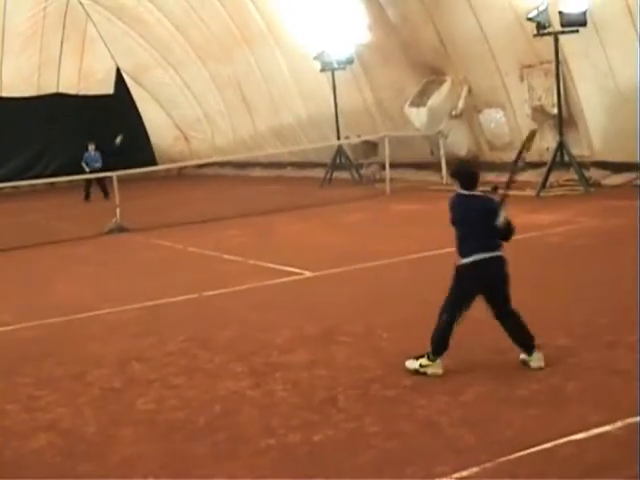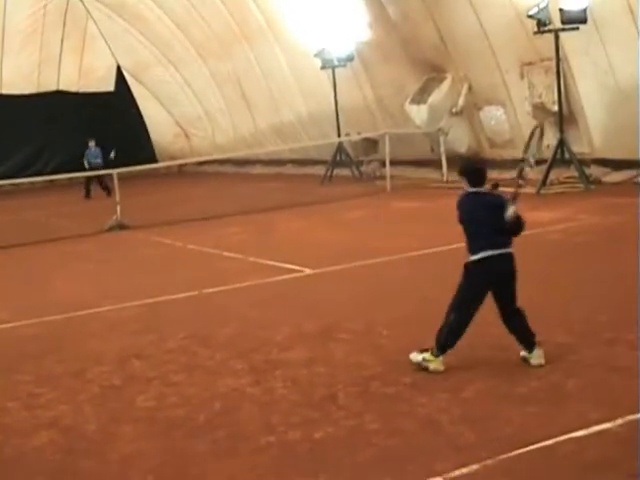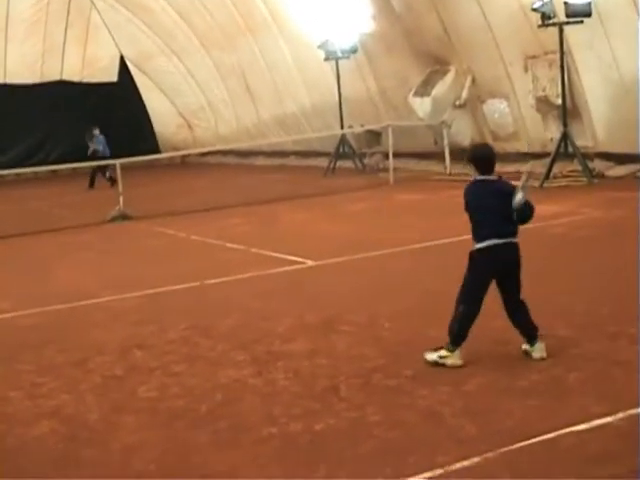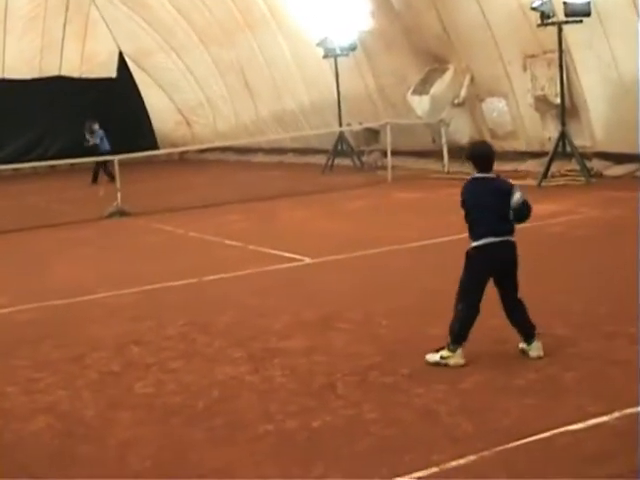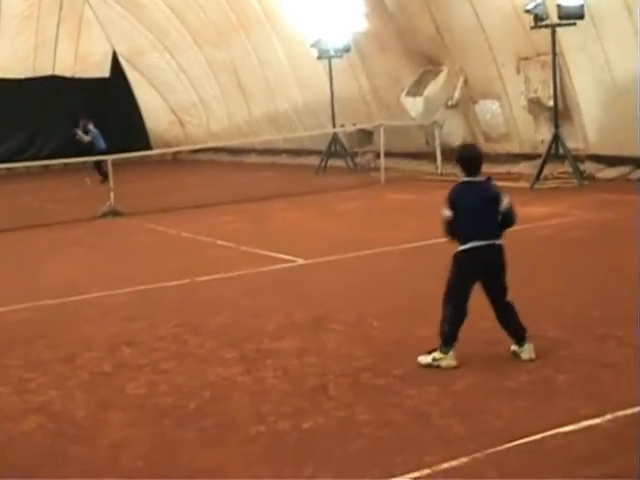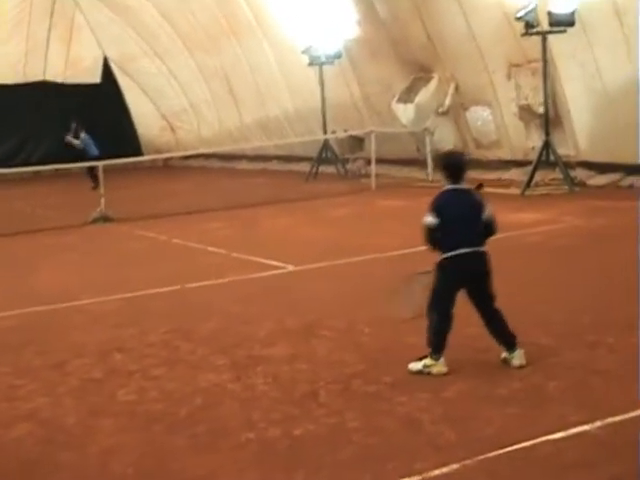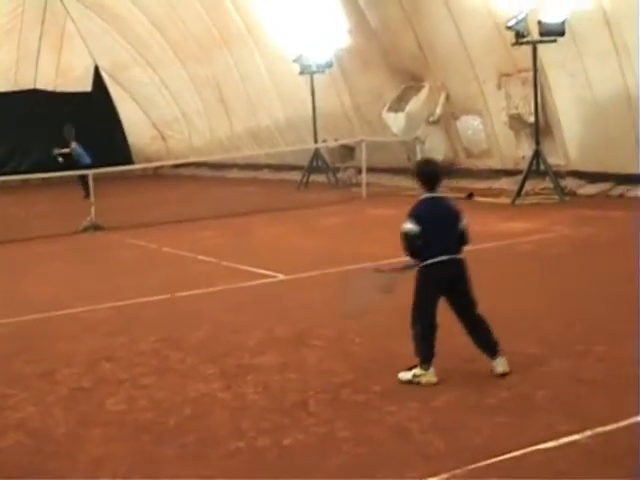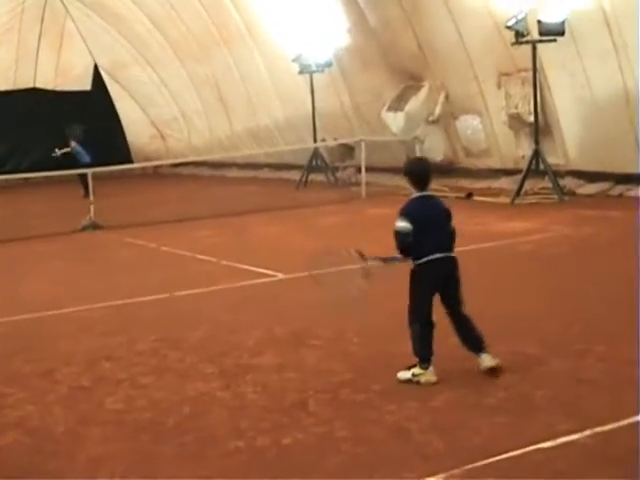
dt=0.1s
person 1, frame 1
left shoulder: (455, 203)
right shoulder: (490, 204)
right elbow: (506, 233)
left hip: (471, 266)
right hip: (496, 263)
left knee: (449, 312)
right knee: (504, 311)
left ankle: (432, 360)
right ankle: (532, 353)
person 1, frame 2
left shoulder: (463, 202)
right shoulder: (498, 200)
right elbow: (516, 227)
right wrist: (499, 228)
left hip: (480, 264)
right hip: (505, 260)
left knee: (459, 310)
right knee: (510, 309)
left ankle: (435, 355)
right ankle: (533, 350)
person 1, frame 3
left shoulder: (470, 191)
right shoulder: (507, 188)
right elbow: (526, 213)
right wrist: (509, 218)
left hip: (484, 252)
right hip: (509, 249)
left knee: (468, 301)
right knee: (513, 300)
left ankle: (452, 350)
right ankle: (534, 343)
person 1, frame 4
left shoulder: (467, 189)
right shoulder: (505, 186)
right elbow: (523, 213)
right wrist: (505, 217)
left hip: (481, 250)
right hip: (507, 248)
left knee: (467, 301)
right knee: (511, 298)
left ankle: (454, 350)
right ankle: (532, 342)
person 1, frame 5
left shoulder: (455, 194)
right shoulder: (493, 191)
left elbow: (449, 228)
right elbow: (508, 219)
left hip: (467, 254)
right hip: (494, 251)
left knee: (454, 302)
right knee: (500, 300)
left ankle: (445, 352)
right ankle: (523, 344)
person 1, frame 6
left shoulder: (439, 202)
right shoulder: (475, 199)
left elbow: (431, 238)
right elbow: (489, 229)
left hip: (452, 261)
right hip: (478, 258)
left knee: (439, 309)
right knee: (487, 307)
left ankle: (435, 359)
right ankle: (513, 351)
person 1, frame 7
left shoulder: (417, 211)
right shoulder: (450, 207)
left elbow: (411, 246)
right elbow: (463, 238)
left wrist: (421, 255)
left hip: (430, 269)
right hip: (456, 265)
left knee: (422, 318)
right knee: (469, 313)
left ankle: (425, 369)
right ankle: (497, 358)
person 1, frame 8
left shoulder: (408, 210)
right shoulder: (441, 206)
left elbow: (403, 244)
right elbow: (451, 235)
left wrist: (412, 252)
left hip: (425, 268)
right hip: (449, 263)
left knee: (419, 317)
right knee: (457, 312)
left ankle: (424, 368)
right ankle: (484, 355)
